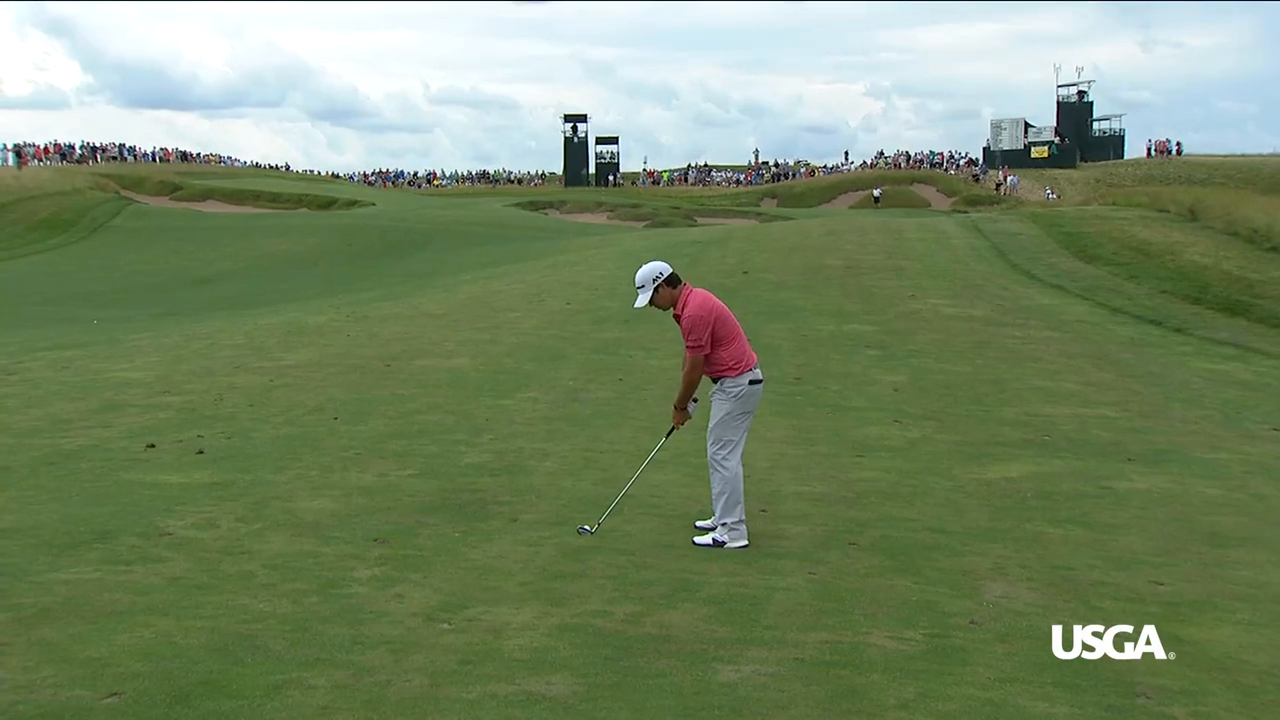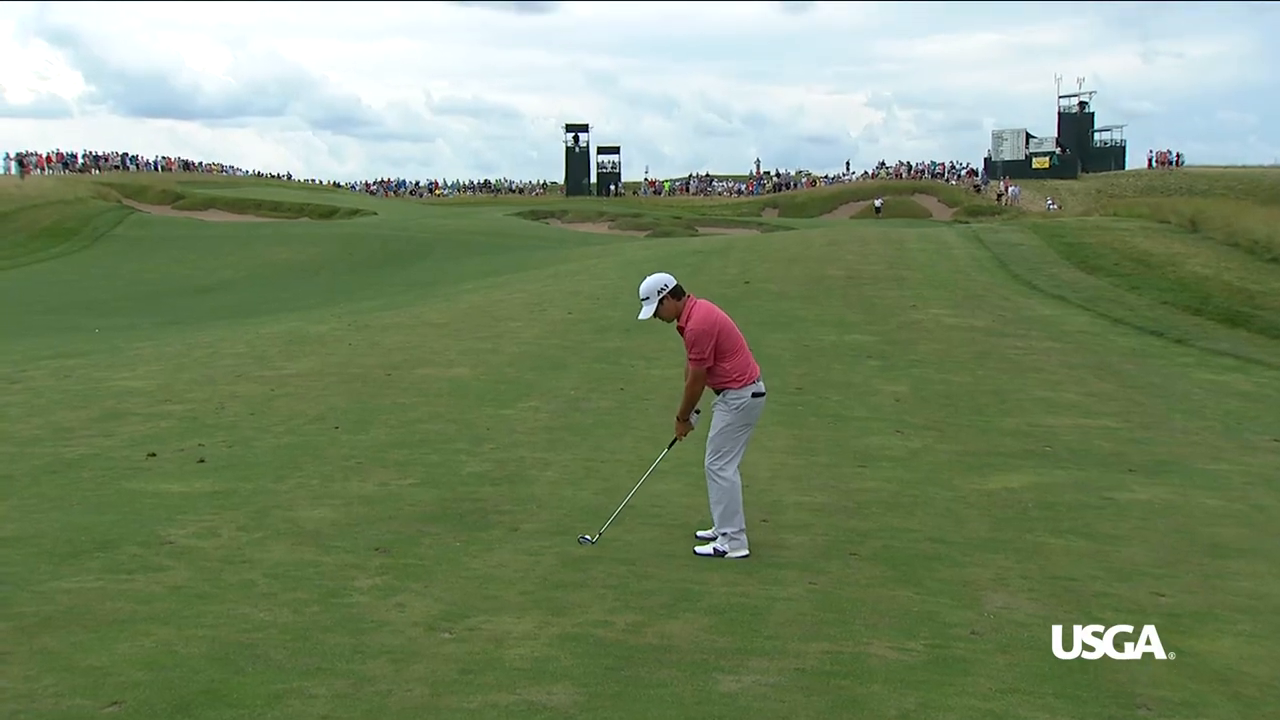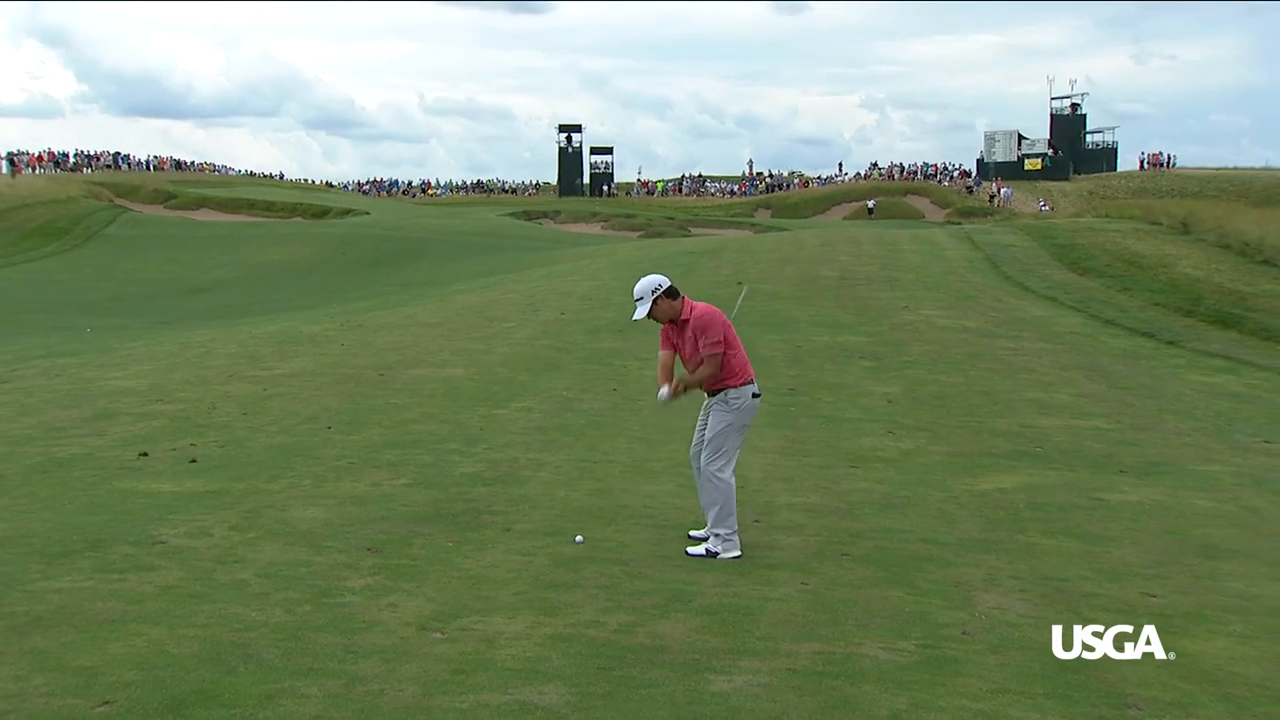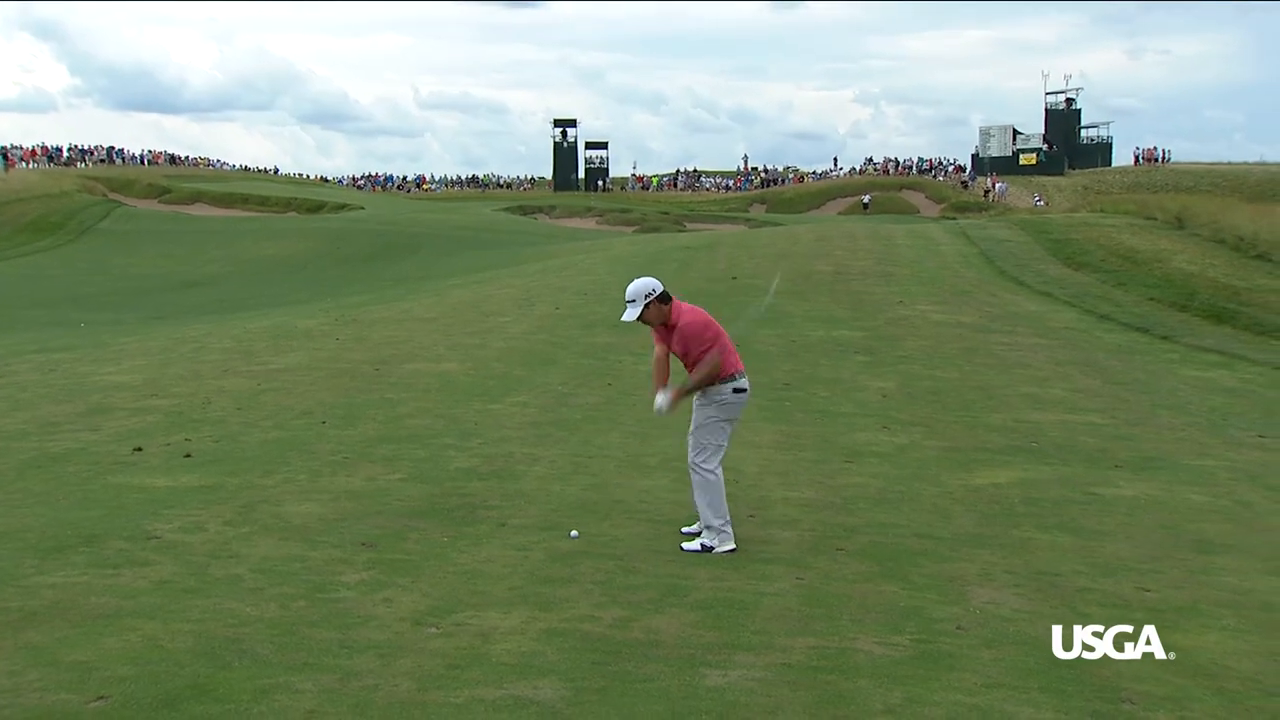
dt=0.5s
person 1, frame 1
left shoulder: (694, 312)
right shoulder: (691, 300)
left elbow: (694, 368)
right elbow: (690, 357)
left wrist: (679, 406)
right wrist: (684, 400)
left hip: (737, 384)
right hip: (735, 381)
left knee: (723, 455)
right knee: (720, 451)
left ankle: (732, 531)
right ankle: (726, 517)
person 1, frame 2
left shoulder: (698, 325)
right shoulder: (696, 310)
left elbow: (696, 381)
right elbow: (692, 367)
left wrist: (681, 418)
right wrist: (686, 411)
left hip: (739, 396)
right hip: (739, 392)
left knee: (719, 465)
right knee: (721, 462)
left ankle: (733, 541)
right ankle: (726, 527)
person 1, frame 3
left shoulder: (704, 315)
right shoulder: (668, 329)
left elbow: (712, 369)
right elbow: (665, 360)
left wrist: (683, 386)
right wrist: (665, 388)
left hip: (735, 397)
right hip: (715, 396)
left knee: (714, 466)
right knee: (701, 460)
left ankle: (725, 542)
right ankle: (716, 527)
person 1, frame 4
left shoulder: (692, 323)
right shoulder: (660, 326)
left elbow: (714, 367)
right elbow: (660, 358)
left wrist: (678, 393)
right wrist: (661, 393)
left hip: (722, 391)
right hip: (715, 390)
left knee: (703, 461)
right knee: (703, 458)
left ankle: (718, 536)
right ankle: (711, 520)
